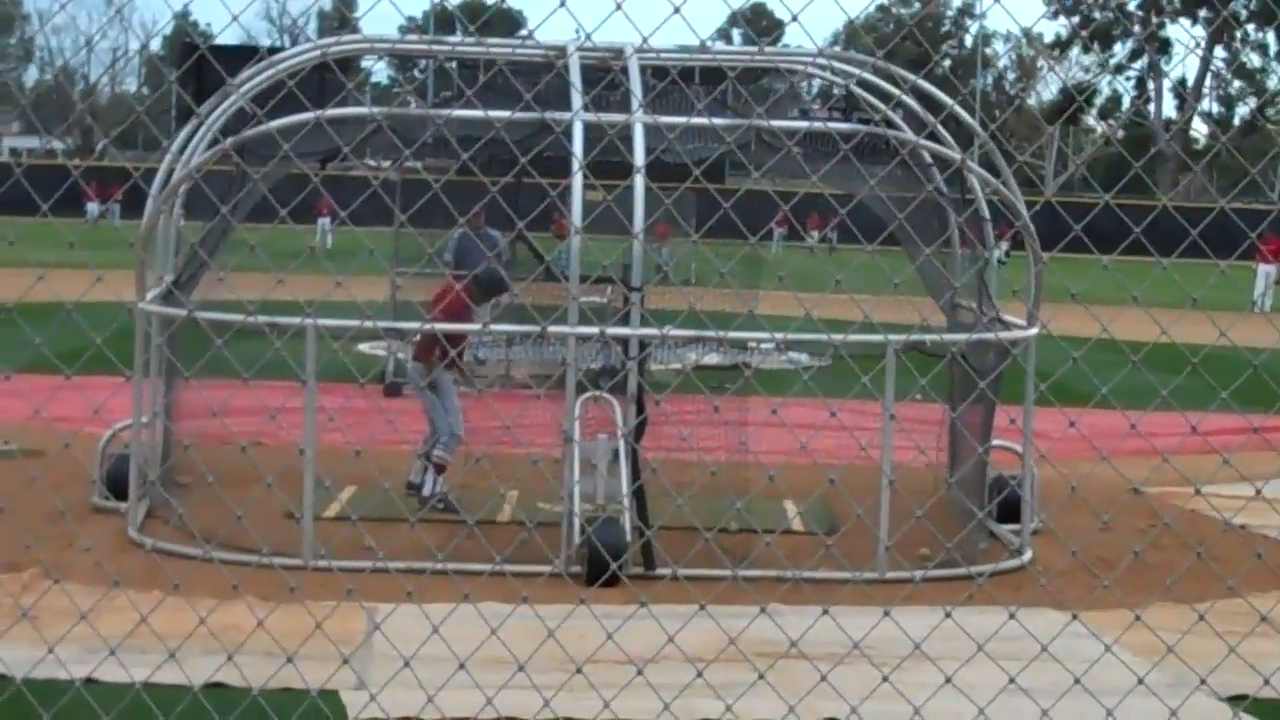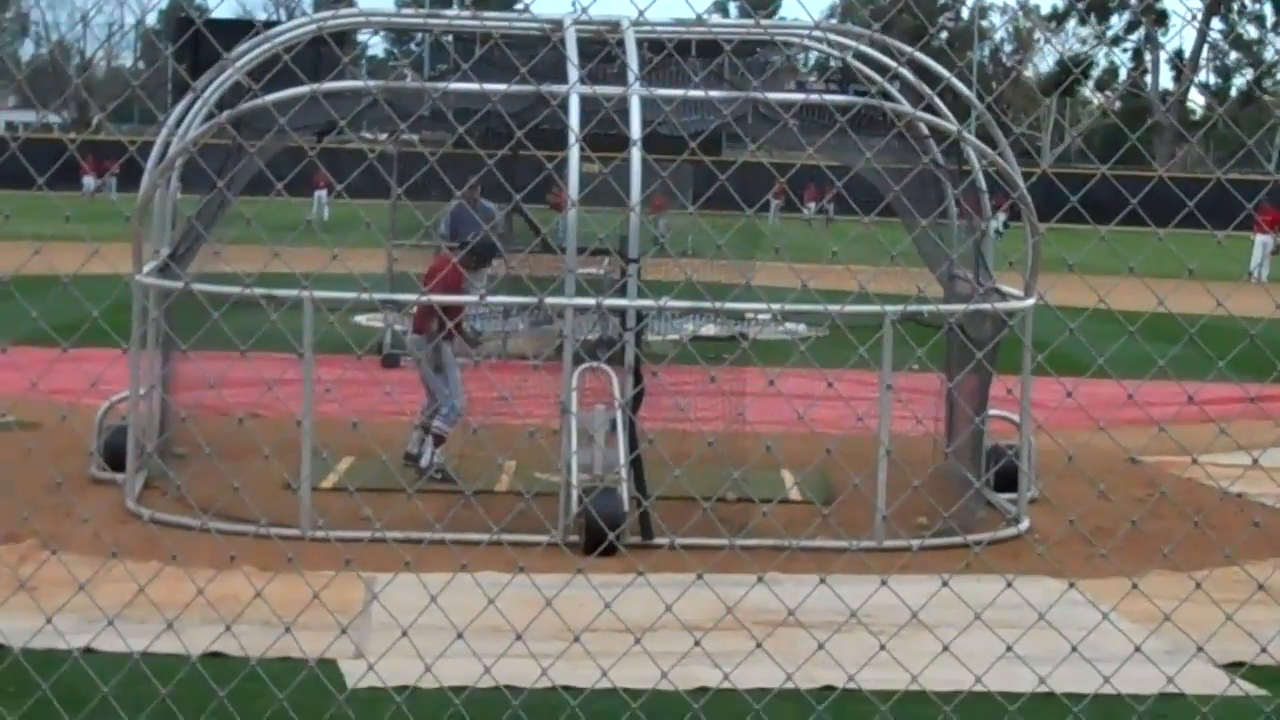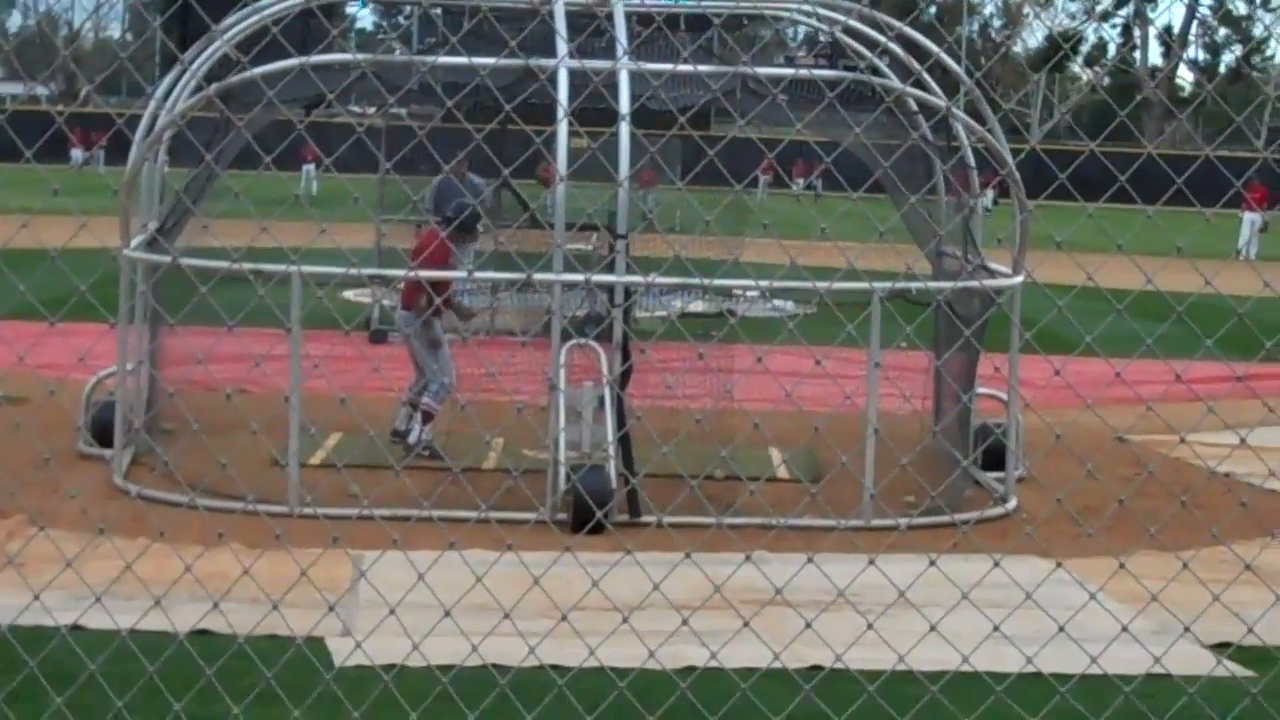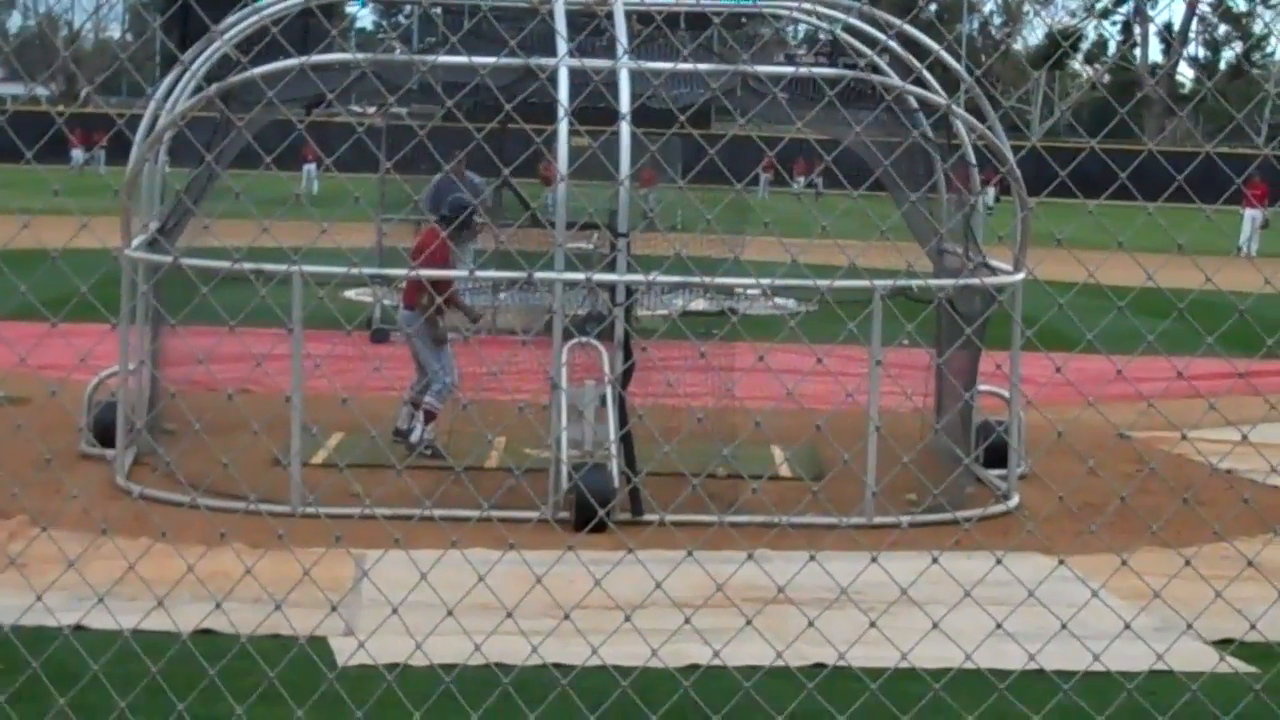
dt=0.1s
person 1, frame 1
left shoulder: (462, 297)
right shoulder: (454, 297)
right elbow: (429, 334)
left wrist: (459, 366)
right wrist: (430, 374)
left hip: (437, 369)
right hip: (430, 370)
left knee: (440, 428)
right knee: (453, 431)
left ankle: (417, 481)
right ankle: (431, 492)
person 1, frame 2
left shoulder: (453, 264)
right shoulder: (449, 268)
right elbow: (431, 311)
left wrist: (464, 334)
right wrist: (436, 353)
left hip: (430, 341)
right hip: (429, 342)
left knee: (438, 400)
right knee: (454, 404)
left ankle: (414, 452)
right ankle: (429, 463)
person 1, frame 3
left shoulder: (440, 241)
right shoulder: (436, 244)
right elbow: (420, 289)
left wrist: (457, 308)
right wrist: (429, 329)
left hip: (417, 317)
right hip: (419, 319)
left knee: (426, 376)
right knee: (443, 380)
left ankle: (402, 428)
right ankle: (417, 439)
person 1, frame 4
left shoulder: (440, 240)
right shoulder: (435, 243)
left elbow: (444, 286)
right elbow: (422, 288)
left wrist: (468, 310)
right wrist: (435, 327)
left hip: (416, 316)
right hip: (421, 318)
left knee: (428, 375)
right knee: (446, 379)
left ankle: (404, 427)
right ankle: (419, 438)
